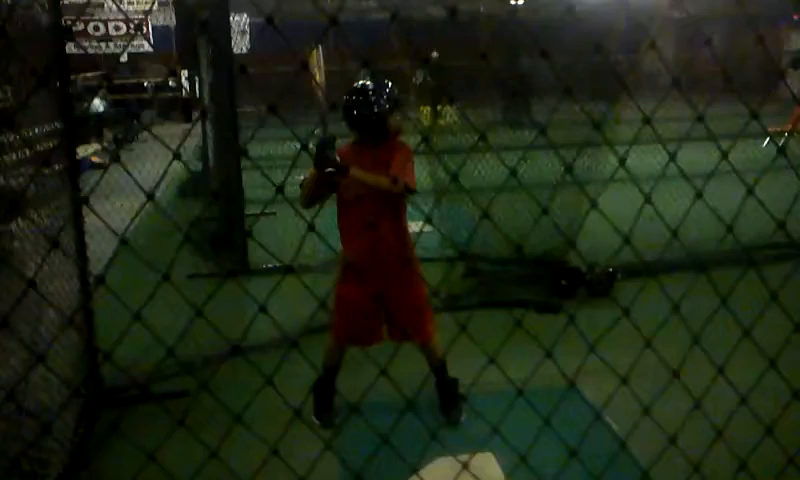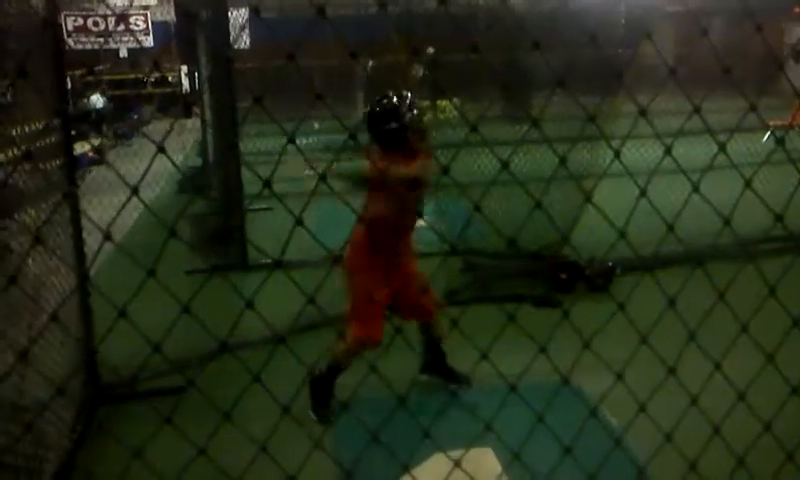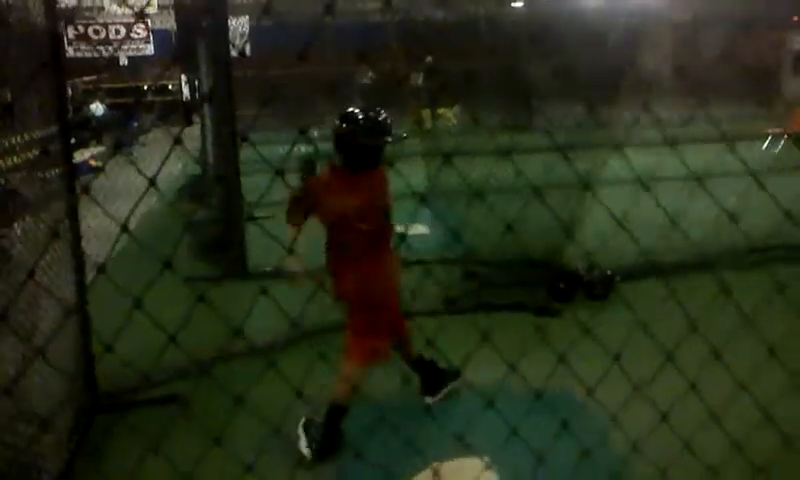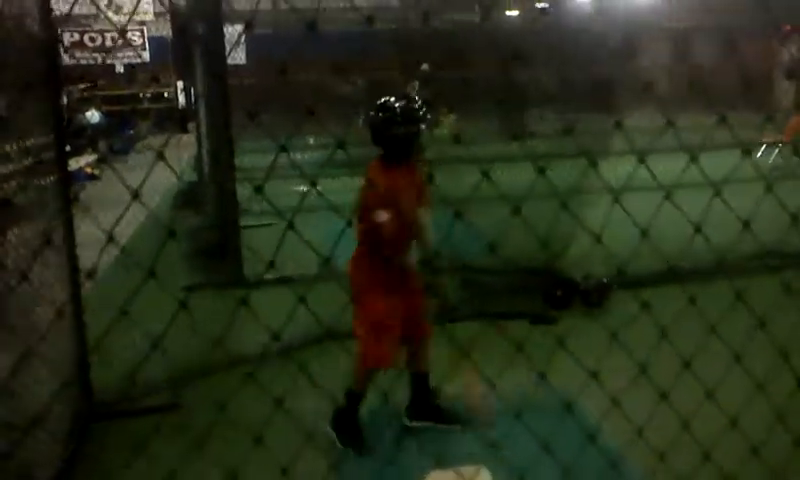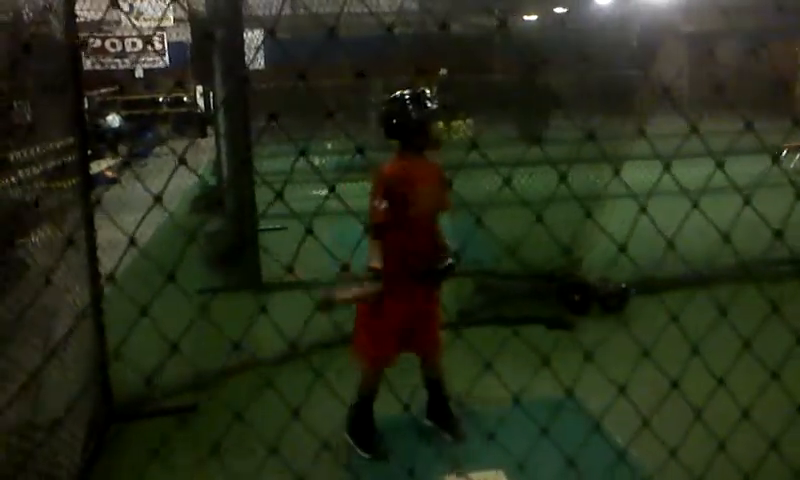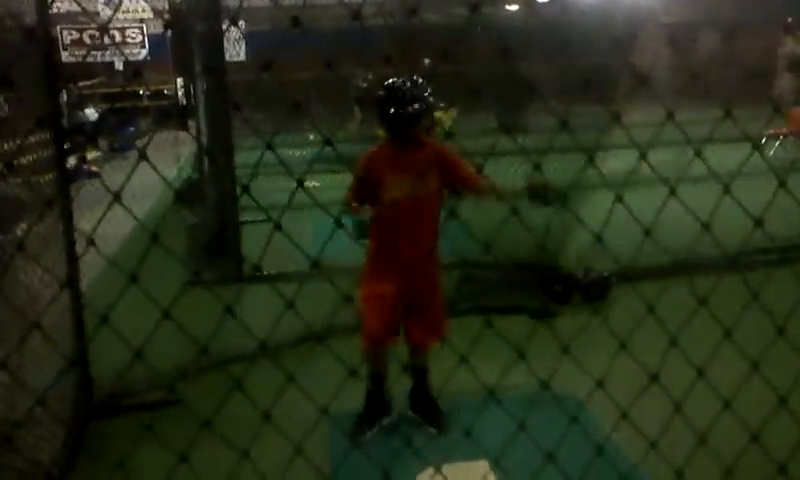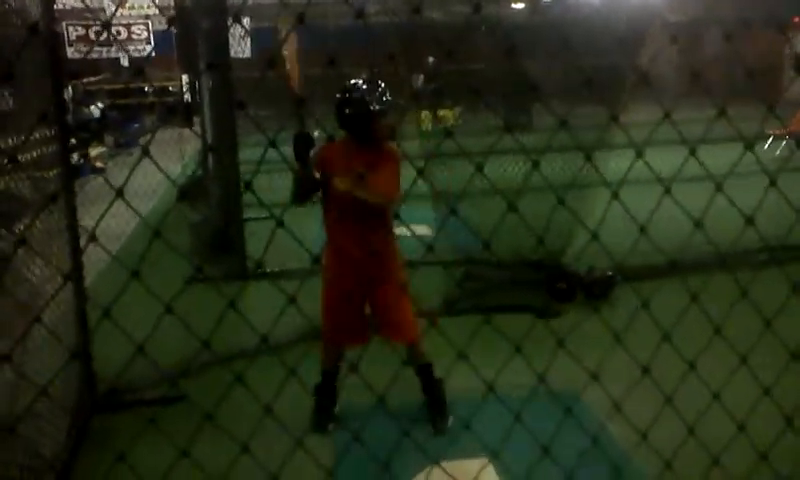
dt=0.7s
person 1, frame 1
left shoulder: (399, 150)
right shoulder: (340, 156)
left elbow: (397, 186)
right elbow: (307, 200)
left wrist: (347, 170)
right wrist: (320, 165)
left hip: (398, 262)
right hip: (358, 265)
left knee: (422, 331)
right knee: (342, 333)
left ankle: (447, 390)
right ankle: (324, 392)
person 1, frame 2
left shoulder: (414, 155)
right shoulder: (381, 162)
left elbow: (423, 169)
right elbow: (376, 216)
left wrist: (392, 176)
left hip: (397, 253)
right hip: (369, 258)
left knee: (426, 307)
right knee: (363, 335)
left ankle: (434, 362)
right ankle: (322, 383)
person 1, frame 3
left shoulder: (318, 183)
right shoulder: (376, 181)
left elbow: (294, 218)
left hip: (345, 274)
right hip: (374, 278)
left knee: (391, 322)
right knee: (362, 351)
left ankle: (429, 377)
right ankle: (327, 432)
person 1, frame 4
left shoulder: (409, 169)
right shoulder: (381, 184)
left elbow: (419, 212)
right elbow: (389, 244)
left wrist: (428, 252)
right wrist: (420, 278)
left hip: (399, 271)
right hip: (375, 275)
left knee: (418, 333)
right knee: (376, 352)
left ankle: (421, 403)
right ankle: (346, 415)
person 1, frame 5
left shoulder: (433, 169)
right shoulder: (391, 174)
right elbow: (379, 230)
left wrist: (442, 251)
right wrist: (377, 267)
left hip: (425, 274)
right hip: (394, 277)
left knee: (428, 343)
right knee: (378, 351)
left ankle: (437, 405)
right ankle: (360, 418)
person 1, frame 6
left shoulder: (436, 153)
right shoulder: (375, 159)
left elbow: (476, 184)
right elbow: (352, 200)
left wrist: (523, 191)
right wrist: (363, 213)
left hip: (424, 261)
right hip: (385, 263)
left knee: (421, 333)
right knee: (375, 335)
left ankle: (421, 395)
right ankle: (377, 400)
person 1, frame 7
left shoulder: (387, 155)
right shoulder: (327, 154)
left elbow: (381, 201)
right elbow: (299, 198)
left wrist: (332, 180)
right wrist: (303, 164)
left hip: (381, 257)
right hip: (341, 259)
left knee: (404, 326)
right knee: (336, 331)
left ankle: (431, 387)
right ankle: (326, 393)
